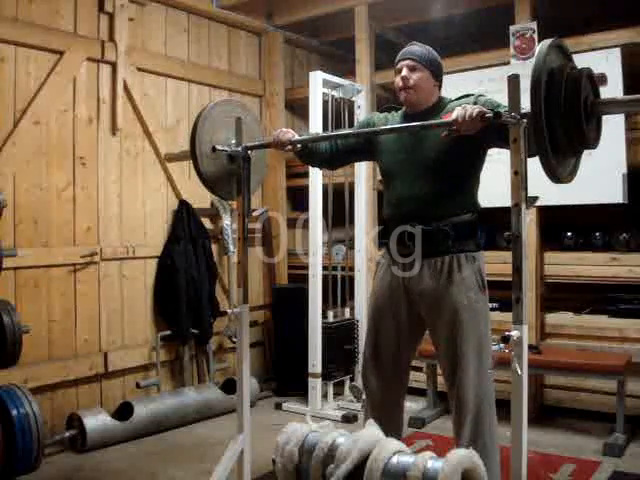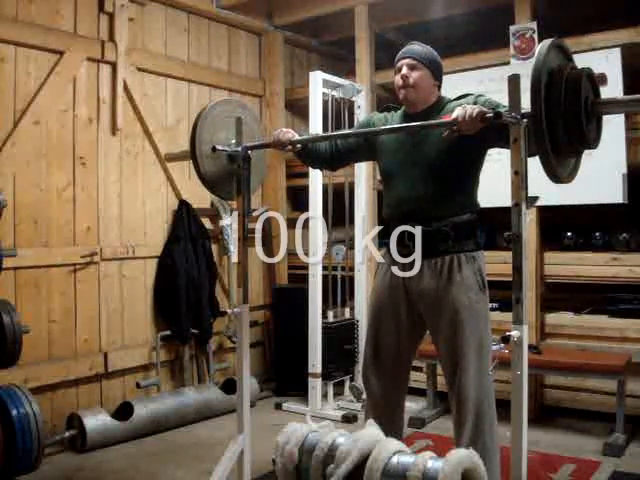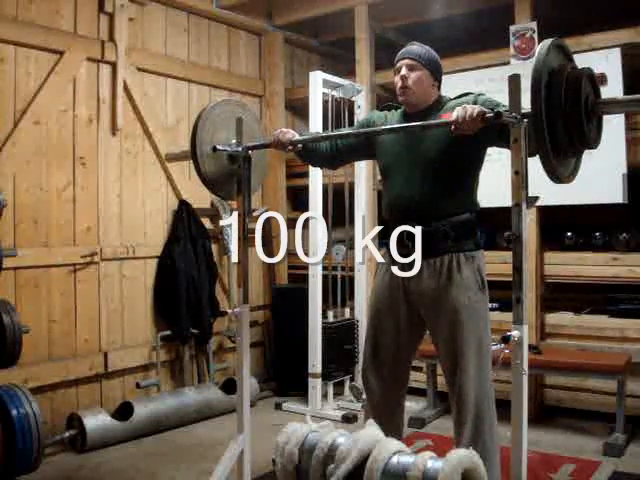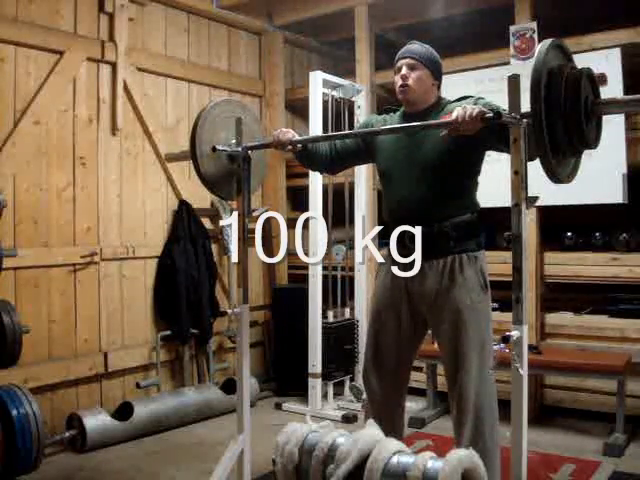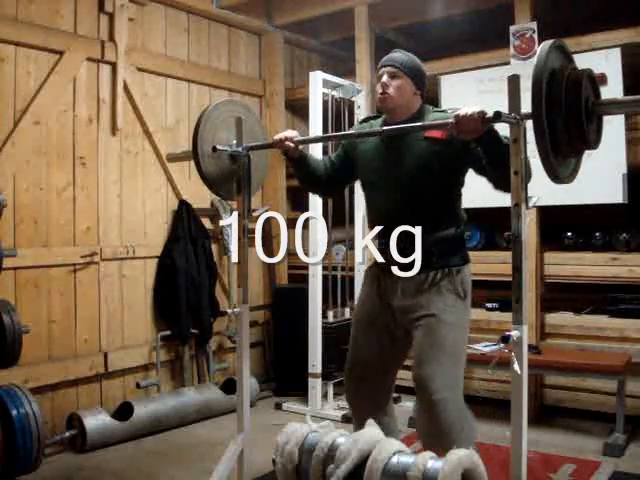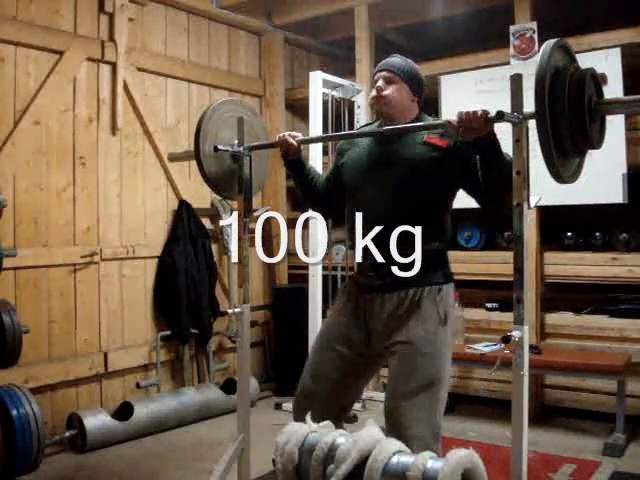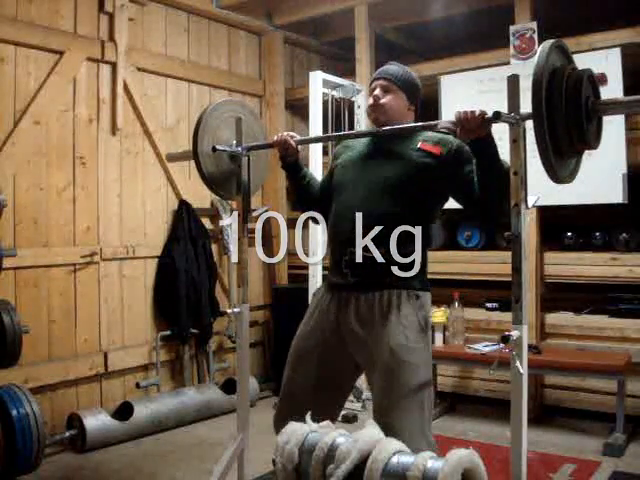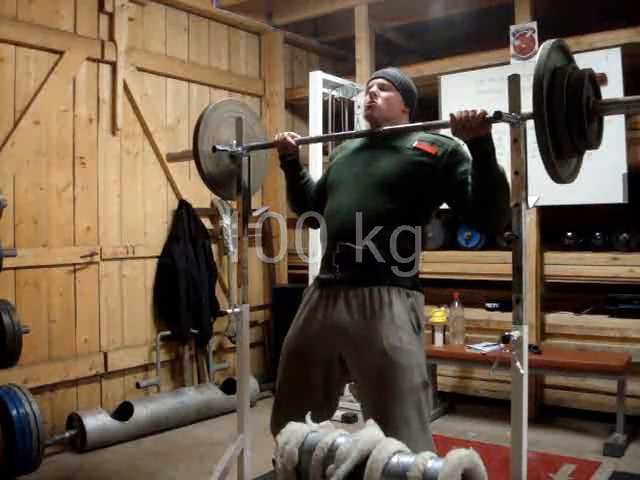
dt=0.4s
person 1, frame 1
left shoulder: (468, 109)
right shoulder: (380, 126)
right elbow: (329, 153)
left wrist: (486, 117)
right wrist: (295, 144)
left hip: (451, 262)
right hip: (394, 262)
left knee: (468, 381)
right knee: (379, 376)
person 1, frame 2
left shoulder: (467, 110)
right shoulder: (379, 125)
right elbow: (330, 153)
left wrist: (486, 118)
right wrist: (297, 144)
left hip: (452, 262)
right hip: (395, 263)
left knee: (469, 382)
right knee: (380, 376)
person 1, frame 3
left shoulder: (466, 108)
right shoulder: (380, 124)
right elbow: (331, 152)
left wrist: (484, 118)
right wrist: (296, 143)
left hip: (452, 261)
right hip: (395, 261)
left knee: (468, 381)
right knee: (380, 375)
person 1, frame 4
left shoulder: (466, 113)
right shoulder: (380, 127)
right elbow: (330, 157)
left wrist: (485, 119)
right wrist: (296, 145)
left hip: (454, 263)
right hip: (397, 263)
left knee: (470, 384)
right knee: (381, 377)
person 1, frame 5
left shoulder: (450, 129)
right shoulder: (363, 135)
left elbow: (511, 179)
right elbow: (326, 181)
left wrist: (484, 135)
right wrist: (296, 155)
left hip: (439, 278)
right hip: (382, 277)
left knee: (437, 394)
right knee: (363, 388)
person 1, frame 6
left shoulder: (448, 138)
right shoulder: (354, 144)
left elbow: (500, 202)
right elbow: (327, 202)
left wrist: (484, 139)
right wrist: (294, 160)
left hip: (420, 295)
right hip: (360, 292)
left knee: (410, 422)
right knee: (312, 406)
person 1, frame 7
left shoulder: (441, 147)
right shoulder: (348, 149)
left elbow: (494, 208)
right elbow: (320, 205)
left wrist: (481, 143)
right wrist: (292, 163)
left hip: (395, 301)
right hip: (333, 297)
left knee: (402, 434)
right knee: (294, 423)
person 1, frame 8
left shoulder: (435, 150)
right shoulder: (345, 152)
left elbow: (489, 215)
right elbow: (312, 209)
left wrist: (480, 145)
right wrist: (290, 162)
left hip: (386, 300)
right hip: (322, 295)
left knee: (402, 439)
right knee: (291, 426)
